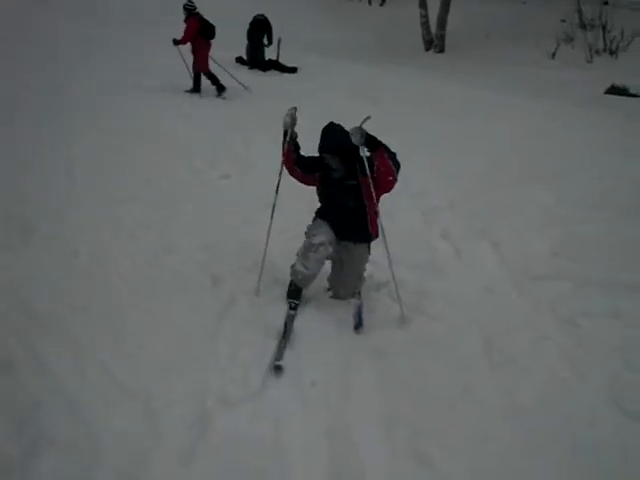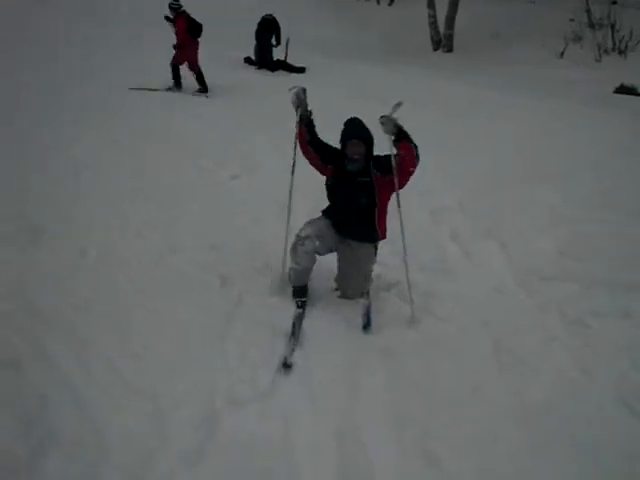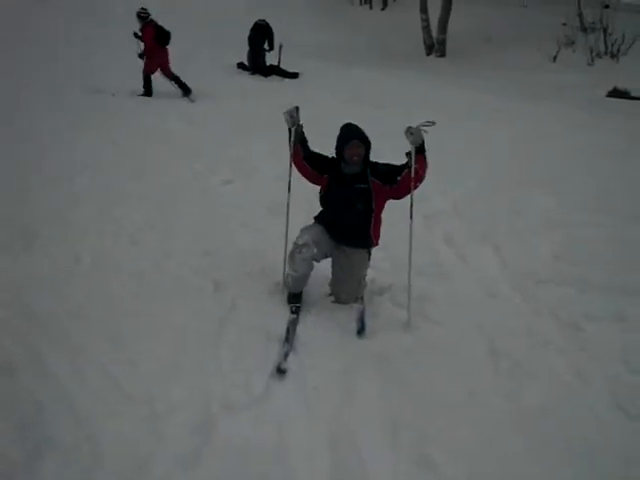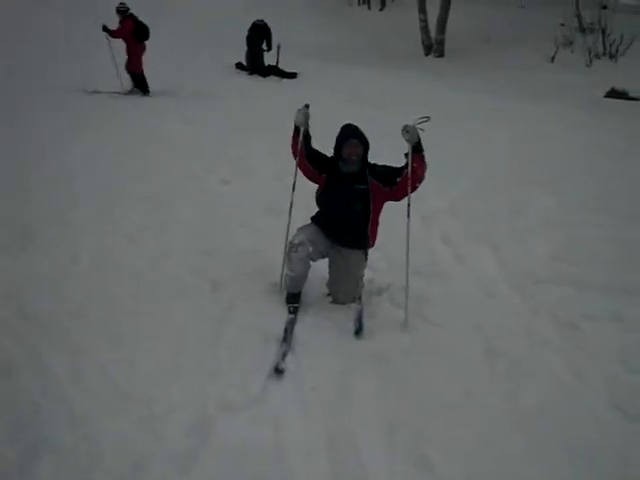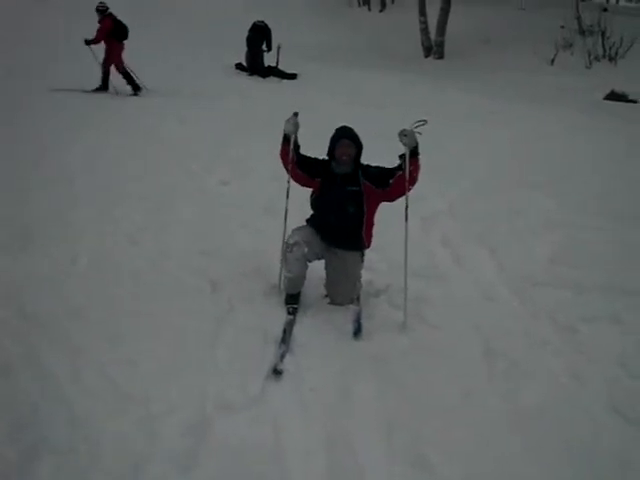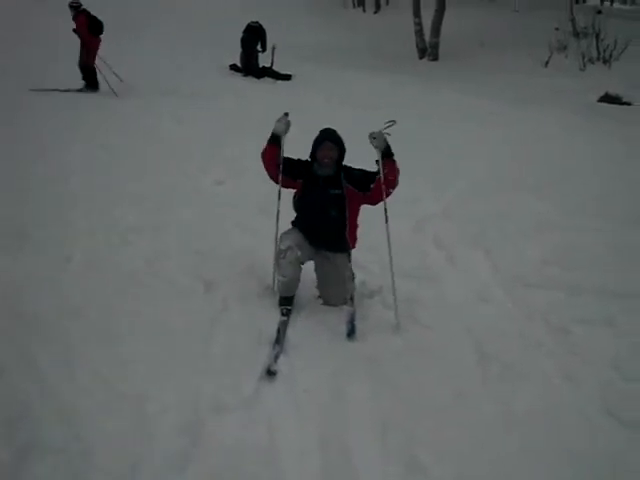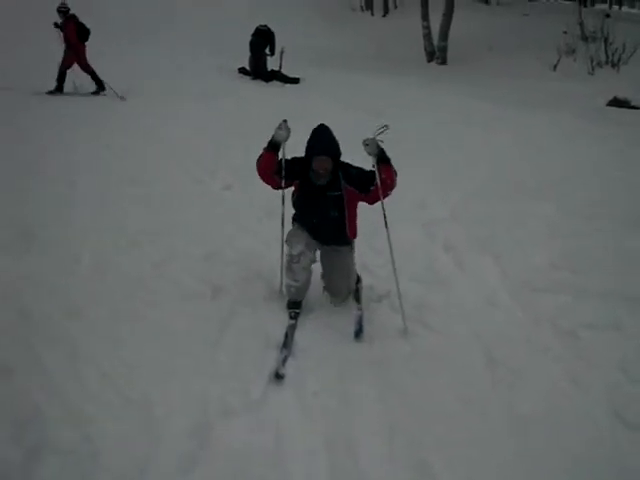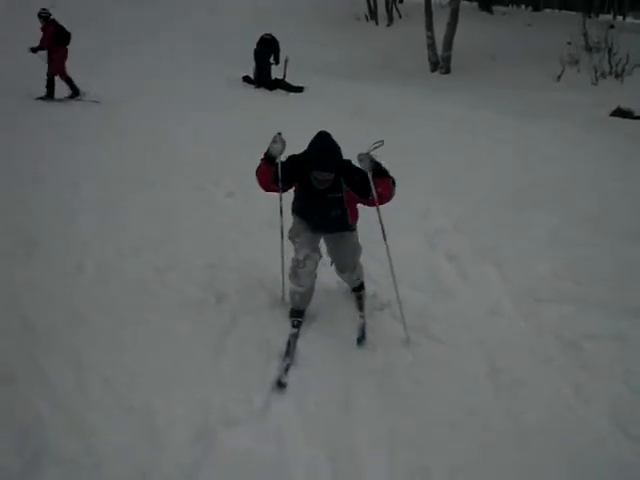
dt=0.3s
person 1, frame 1
left shoulder: (366, 170)
right shoulder: (322, 169)
left elbow: (390, 174)
right elbow: (295, 165)
left wrist: (370, 143)
right wrist: (290, 134)
left hip: (356, 240)
right hip: (327, 225)
left knee: (343, 293)
right knee: (319, 243)
left ankle: (349, 286)
right ankle: (297, 282)
person 1, frame 2
left shoulder: (380, 168)
right shoulder: (335, 162)
left elbow: (407, 165)
right elbow: (311, 144)
left wrist: (398, 135)
right wrist: (303, 115)
left hip: (362, 240)
right hip: (332, 226)
left knee: (351, 292)
right knee: (306, 239)
left ankle: (357, 278)
right ankle: (299, 282)
person 1, frame 3
left shoulder: (378, 176)
right shoulder: (329, 169)
left elbow: (411, 178)
right elbow: (304, 158)
left wrist: (417, 149)
right wrist: (296, 132)
left hip: (356, 246)
right hip: (326, 232)
left knee: (345, 298)
right knee: (303, 247)
left ankle: (351, 283)
right ankle: (294, 290)
person 1, frame 4
left shoulder: (376, 177)
right shoulder: (327, 168)
left elbow: (410, 179)
right elbow: (303, 157)
left wrist: (415, 148)
right wrist: (301, 130)
left hip: (352, 246)
right hip: (322, 232)
left knee: (343, 298)
right knee: (298, 246)
left ankle: (351, 279)
right ankle: (293, 290)
person 1, frame 5
left shoulder: (370, 178)
right shoulder: (320, 171)
left elbow: (403, 180)
right elbow: (293, 164)
left wrist: (411, 152)
right wrist: (290, 138)
left hip: (348, 247)
right hip: (318, 234)
left knee: (341, 299)
right knee: (295, 246)
left ankle: (351, 280)
right ankle: (292, 292)
person 1, frame 6
left shoulder: (351, 179)
right shoulder: (303, 172)
left elbow: (387, 183)
right elbow: (273, 165)
left wrist: (384, 152)
right wrist: (277, 138)
left hip: (335, 247)
right hip: (304, 235)
left knee: (336, 300)
right knee: (288, 249)
left ankle: (344, 277)
right ankle: (287, 295)
person 1, frame 7
left shoulder: (348, 177)
right shoulder: (299, 171)
left elbow: (385, 186)
right elbow: (267, 172)
left wrist: (379, 157)
right wrist: (275, 144)
left hip: (338, 240)
right hip: (306, 230)
left knee: (340, 296)
right knee: (299, 256)
left ankle: (351, 278)
right ankle: (295, 299)
person 1, frame 8
left shoulder: (349, 173)
right shoulder: (298, 167)
left elbow: (385, 193)
right elbow: (268, 182)
left wrist: (373, 170)
right wrist: (271, 157)
left hip: (340, 228)
right hip: (306, 223)
left knee: (347, 267)
right knee: (305, 260)
left ankle: (356, 284)
right ankle: (298, 306)
